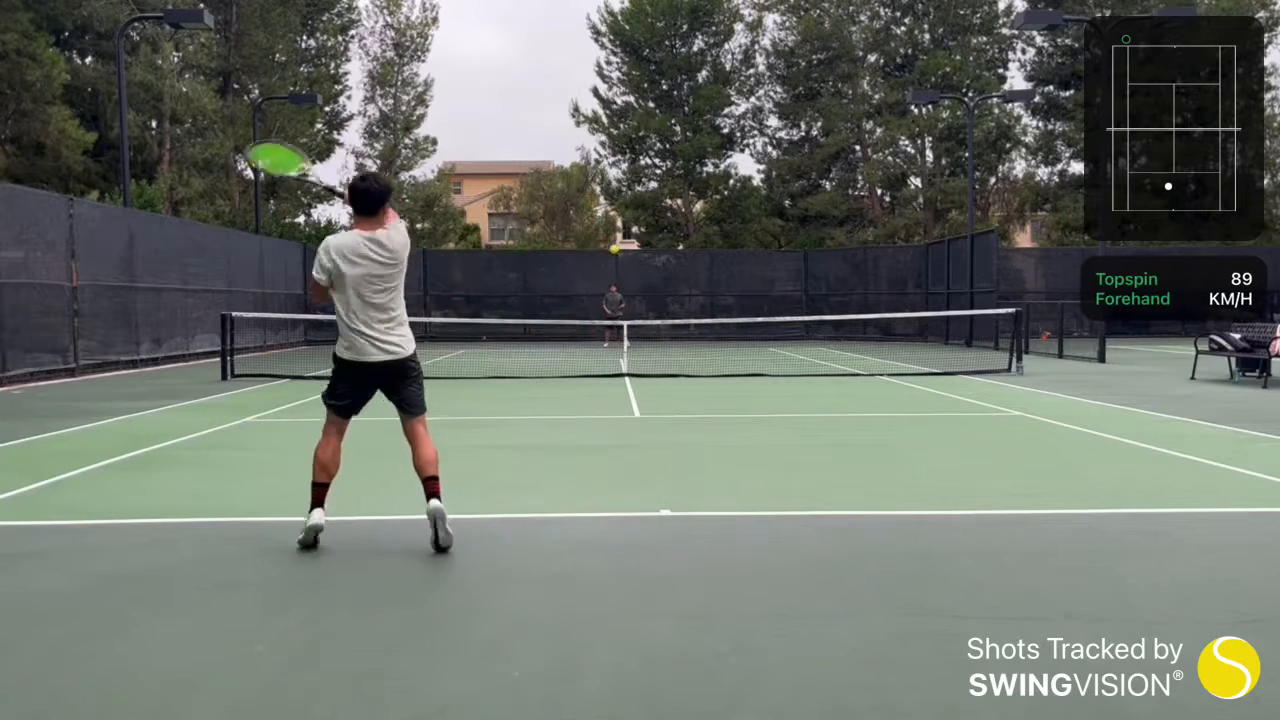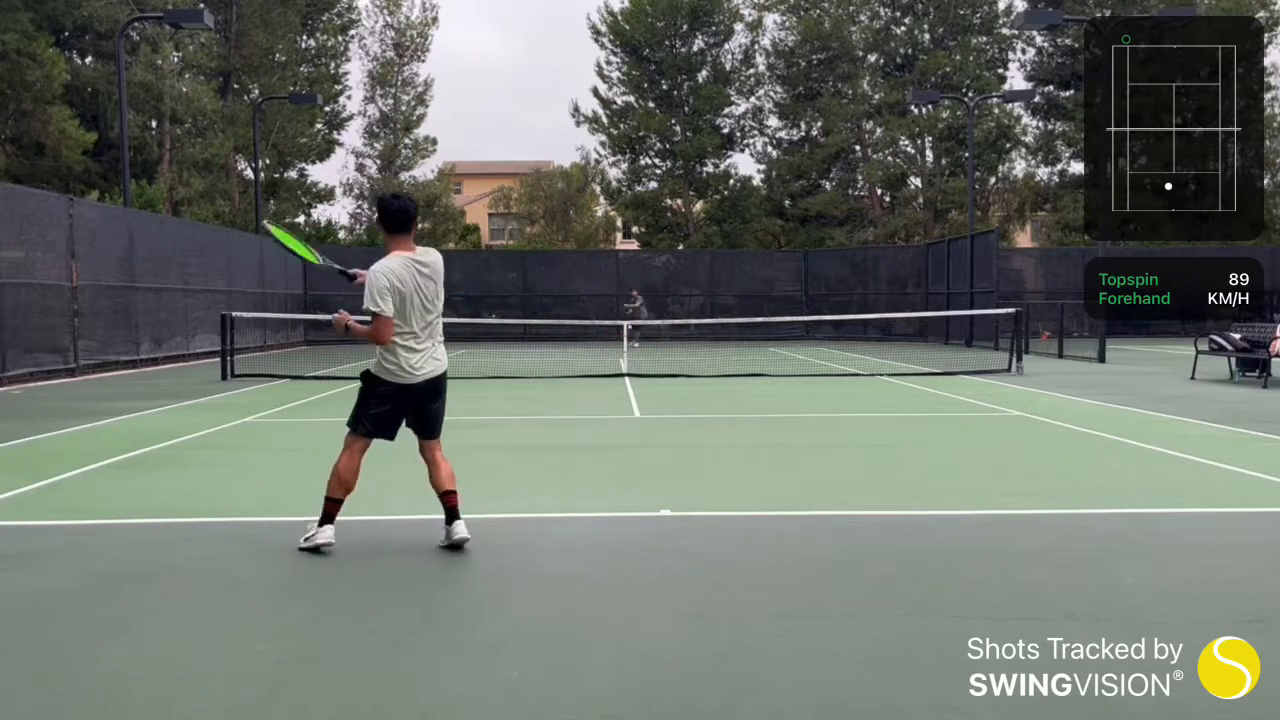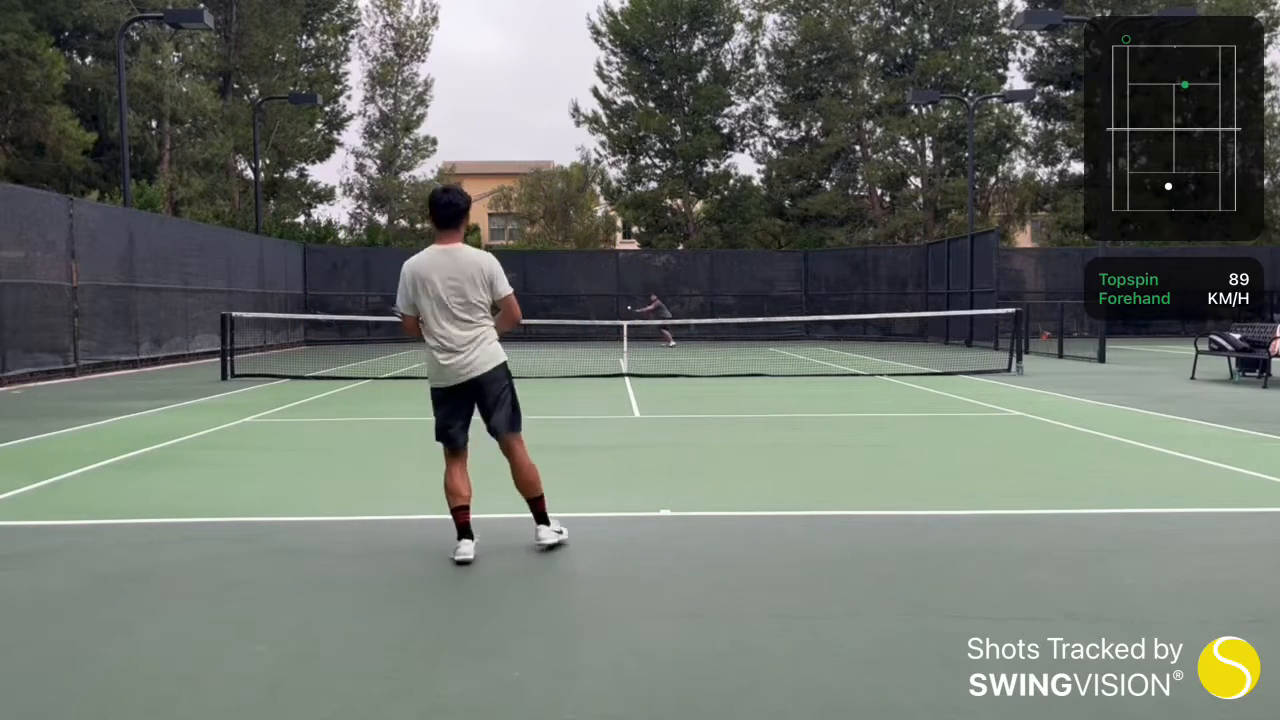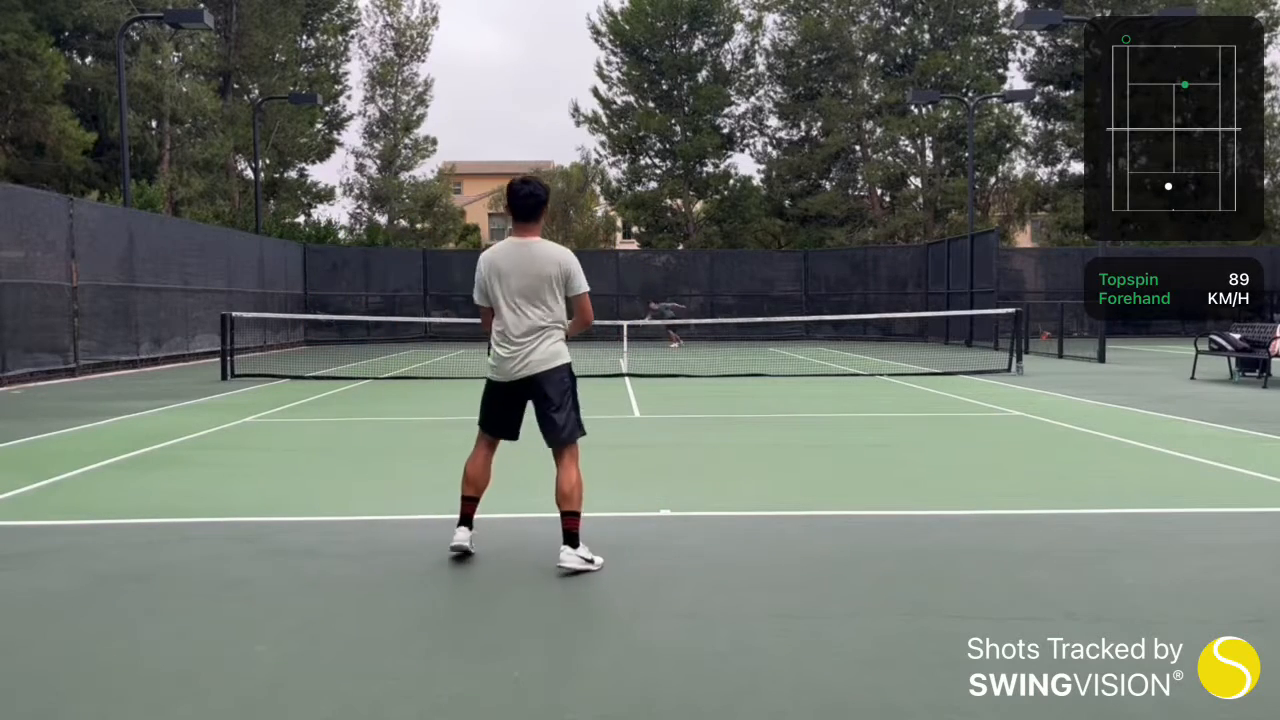
dt=0.5s
person 1, frame 1
left shoulder: (333, 246)
right shoulder: (397, 237)
left elbow: (319, 295)
right elbow: (391, 216)
right wrist: (382, 207)
left hip: (354, 355)
right hip: (399, 354)
left knee: (333, 430)
right knee: (417, 430)
left ankle: (317, 512)
right ankle: (434, 501)
person 1, frame 2
left shoulder: (381, 272)
right shoulder: (435, 258)
left elbow: (381, 335)
left wrist: (349, 327)
left hip: (392, 375)
right hip: (433, 371)
left knee: (354, 446)
right knee: (433, 449)
left ankle: (325, 527)
right ankle: (455, 523)
person 1, frame 3
left shoulder: (412, 268)
right shoulder: (485, 261)
left elbow: (412, 329)
right elbow: (513, 317)
left hip: (444, 375)
right hip: (489, 366)
left knee: (455, 457)
right knee: (513, 447)
left ankle: (465, 540)
right ankle: (543, 526)
person 1, frame 4
left shoulder: (489, 259)
right shoulder: (562, 257)
left elbow: (487, 323)
right elbow: (585, 318)
left hip: (504, 369)
right hip: (551, 365)
left knee: (485, 444)
right knee: (567, 455)
left ankle: (464, 529)
right ankle: (571, 547)
